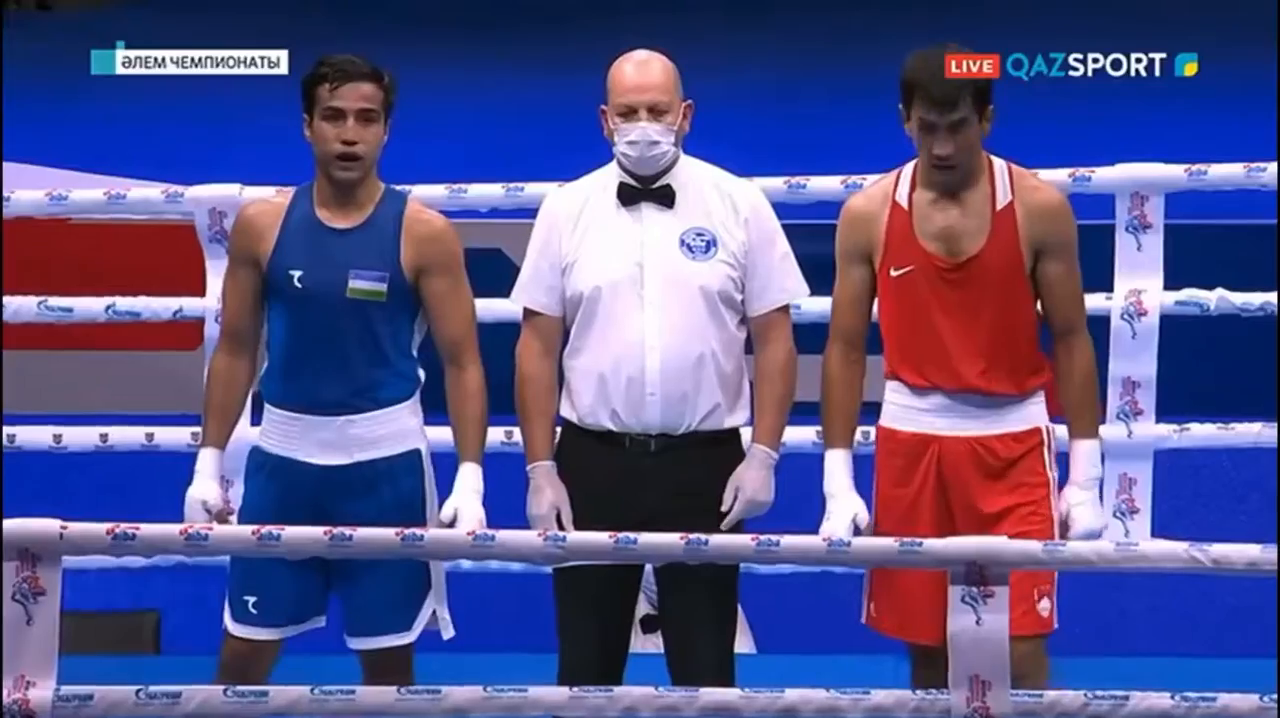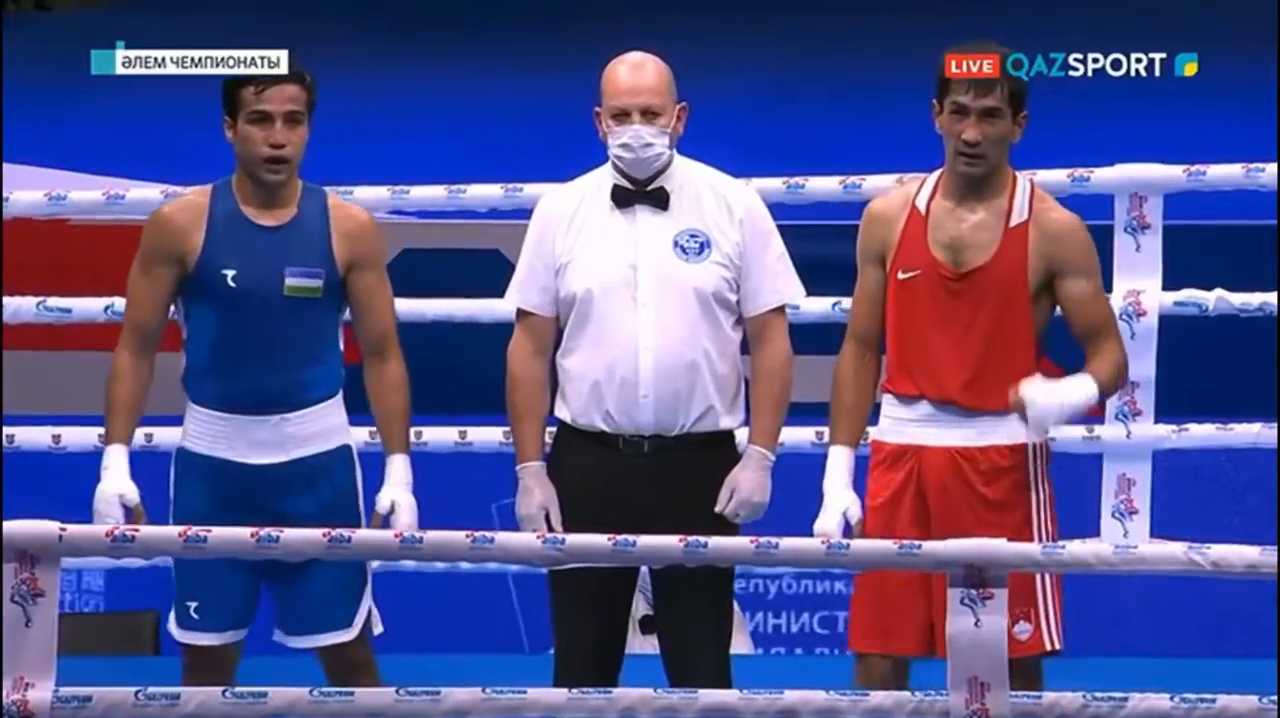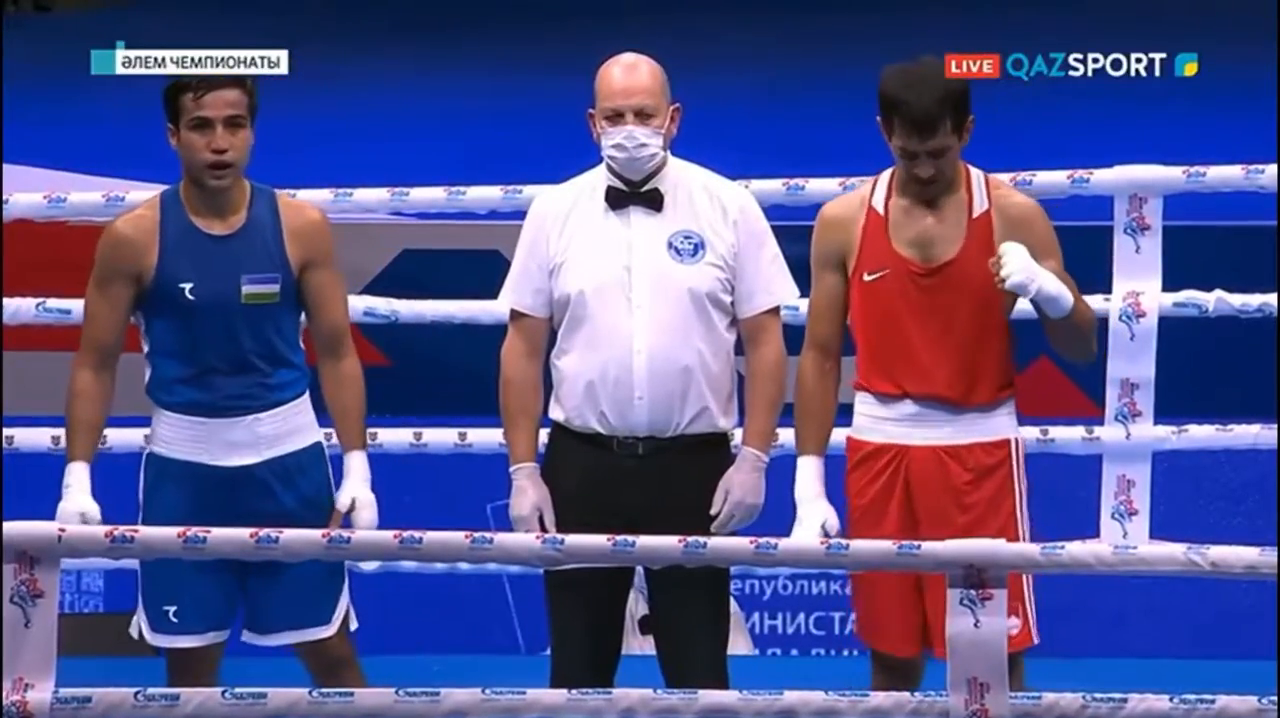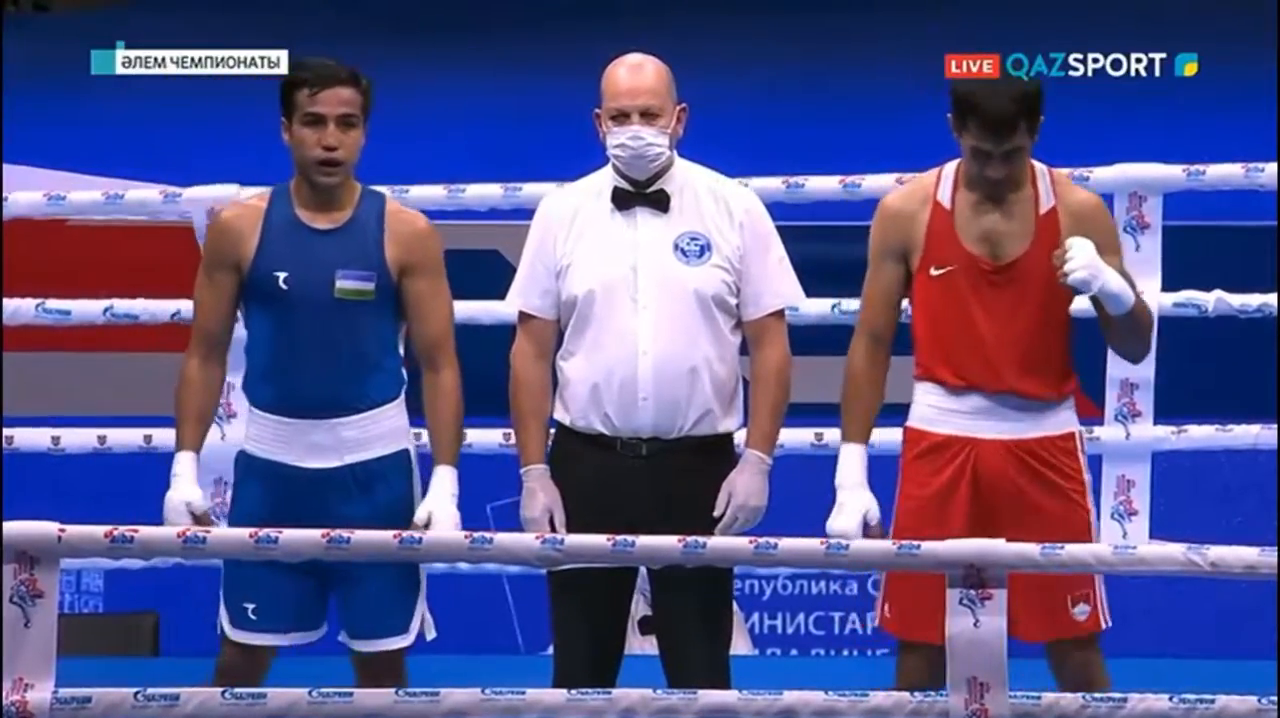
dt=0.7s
person 1, frame 1
left shoulder: (739, 204)
right shoulder: (566, 209)
left elbow: (773, 338)
right elbow: (538, 346)
left wrist: (763, 455)
right wrist: (541, 468)
left hip: (705, 463)
right hip: (592, 462)
left knee: (704, 664)
right knee: (587, 662)
person 1, frame 2
left shoulder: (733, 206)
right shoulder: (559, 210)
left elbow: (769, 339)
right elbow: (530, 346)
left wrist: (759, 455)
right wrist: (529, 468)
left hip: (700, 463)
right hip: (586, 464)
left knee: (701, 665)
right knee: (582, 663)
person 1, frame 3
left shoulder: (728, 207)
right shoulder: (554, 211)
left elbow: (764, 341)
right elbow: (524, 348)
left wrist: (753, 458)
right wrist: (523, 470)
left hip: (694, 466)
right hip: (581, 465)
left knee: (698, 665)
right knee: (579, 662)
person 1, frame 4
left shoulder: (733, 209)
right shoulder: (560, 213)
left elbow: (769, 344)
right elbow: (532, 350)
left wrist: (757, 460)
right wrist: (534, 472)
left hip: (698, 468)
right hip: (586, 467)
left knee: (699, 665)
right knee: (581, 666)
person 2, frame 1
left shoulder: (1040, 207)
right shoulder: (866, 213)
left elbow: (1071, 340)
right elbow: (845, 347)
left wrist: (1086, 474)
right wrist: (837, 480)
left hip: (1011, 443)
right hip: (910, 440)
left knee: (1021, 651)
right knee: (925, 644)
person 2, frame 2
left shoulder: (1054, 229)
right shoulder: (886, 217)
left elbow: (1113, 356)
right elbow: (860, 350)
left wrist: (1071, 393)
right wrist: (838, 474)
left hip: (1002, 459)
right hip: (901, 452)
left knee: (1014, 663)
right knee: (878, 666)
person 2, frame 3
left shoulder: (1014, 214)
right shoulder: (842, 220)
left elbow: (1082, 347)
right elbow: (820, 354)
left wrist: (1047, 290)
right wrist: (809, 486)
left hip: (979, 451)
right hip: (880, 450)
right knee: (891, 659)
person 2, frame 4
left shoulder: (1079, 211)
right shoulder: (905, 211)
left elbow: (1135, 347)
right elbow: (871, 342)
left wrist: (1111, 287)
right wrist: (851, 470)
left hip: (1043, 443)
right hip: (941, 439)
left knee: (1075, 649)
right knee: (921, 649)
person 3, frame 1
left shoulder: (424, 233)
right shoulder: (260, 224)
left elbow: (462, 363)
right elbow: (235, 350)
left wrist: (470, 476)
right wrist: (208, 462)
left hip: (385, 458)
right hip: (282, 457)
left knee: (388, 658)
right knee: (243, 654)
person 3, frame 2
left shoulder: (350, 228)
right shoulder: (180, 224)
left elbow: (382, 356)
right elbow: (135, 348)
left wrist: (398, 467)
right wrist: (115, 458)
left hip: (316, 455)
right hip: (213, 458)
left knee: (349, 652)
right knee: (207, 655)
person 3, frame 3
left shoulder: (303, 227)
right shoulder: (132, 237)
left elbow: (336, 353)
right elbow: (95, 364)
left wrist: (357, 465)
right wrist: (78, 476)
left hip: (287, 454)
right hip: (184, 462)
left knee: (330, 651)
right knee: (189, 660)
person 3, frame 4
left shoulder: (406, 232)
right shoulder: (237, 228)
left elbow: (439, 365)
right elbow: (205, 355)
left wrist: (445, 478)
right wrist: (184, 466)
left hip: (374, 463)
right hip: (270, 464)
left knee: (382, 661)
right knee: (241, 659)
